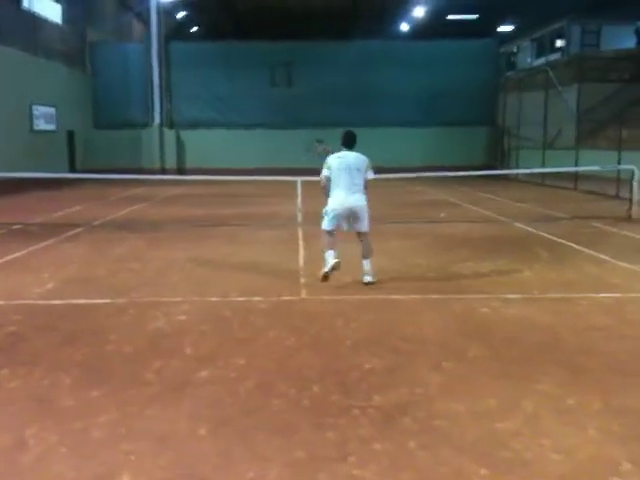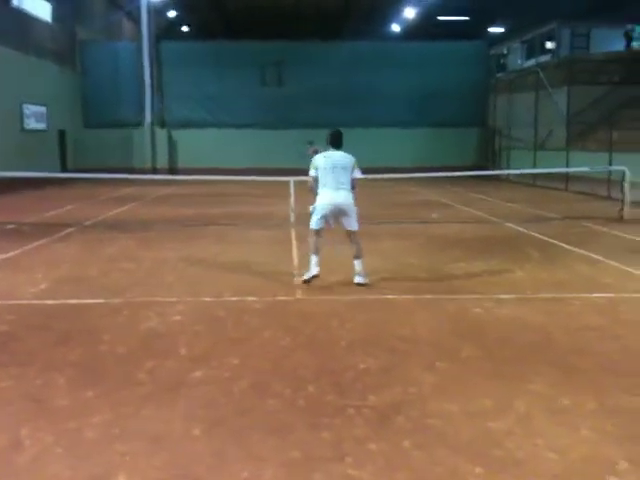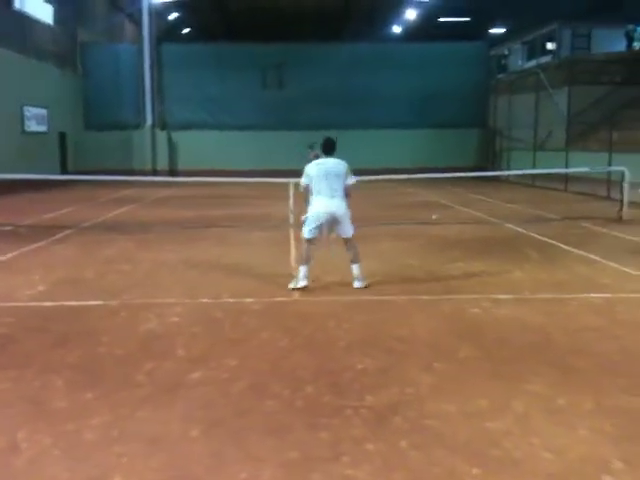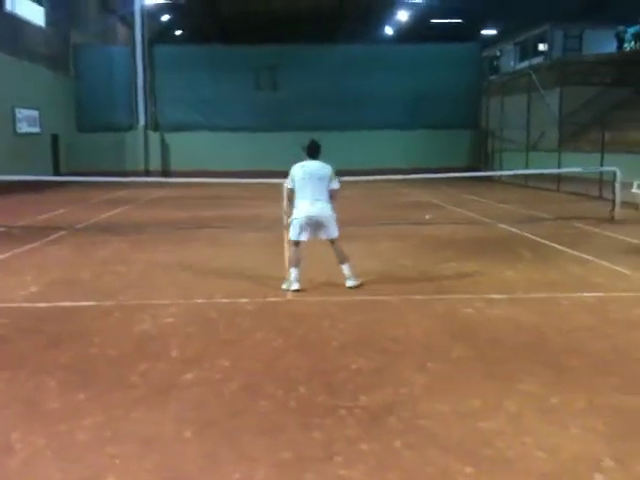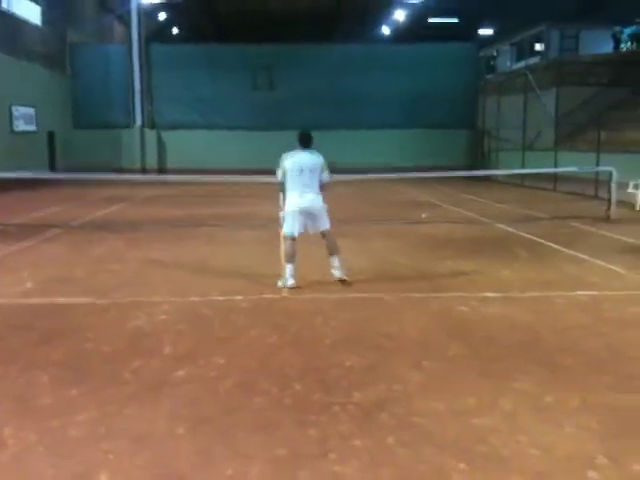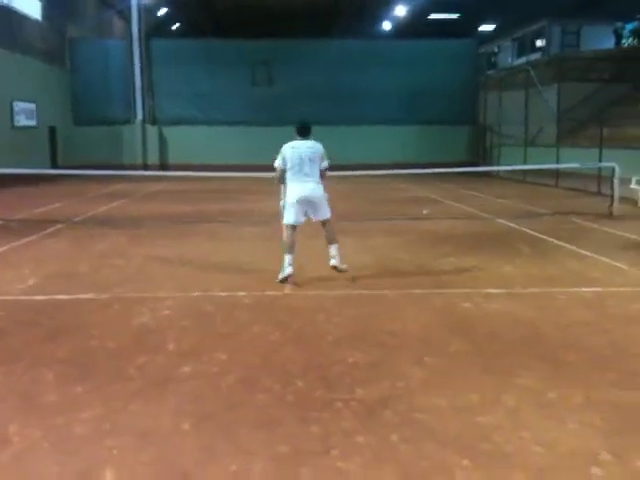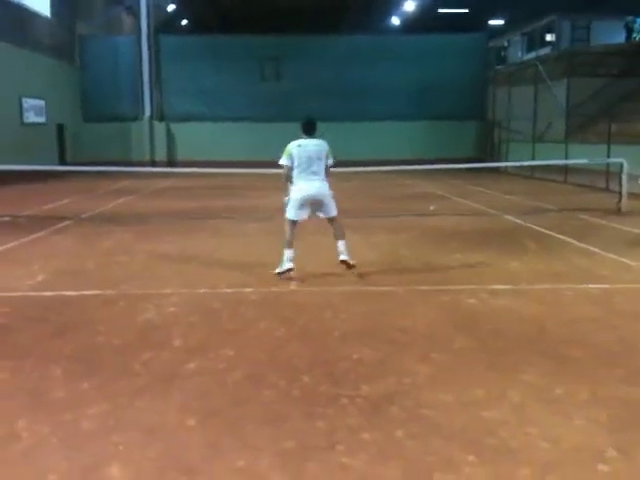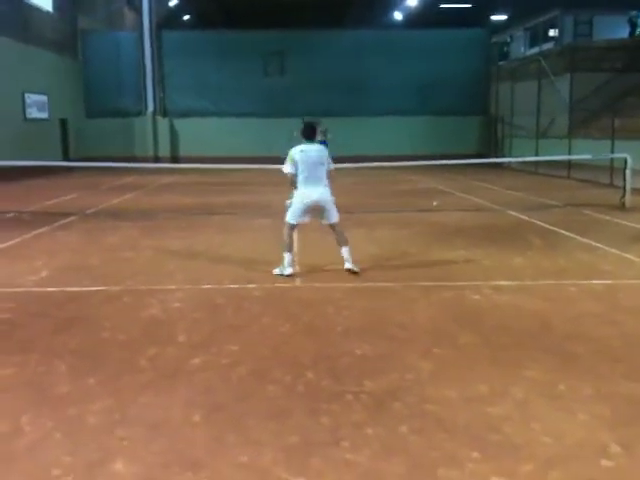
dt=0.1s
person 1, frame 1
left shoulder: (331, 159)
right shoulder: (364, 160)
left elbow: (324, 184)
right elbow: (365, 185)
left hip: (337, 201)
right hip: (358, 201)
left knee: (328, 232)
right knee: (363, 236)
left ankle: (331, 259)
right ankle: (367, 273)
person 1, frame 2
left shoulder: (318, 158)
right shoulder: (350, 159)
left elbow: (312, 184)
right elbow: (353, 185)
left hip: (325, 200)
right hip: (345, 199)
left knee: (315, 233)
right knee: (353, 236)
left ankle: (313, 268)
right ankle: (359, 274)
person 1, frame 3
left shoulder: (311, 166)
right shoulder: (343, 166)
left elbow: (305, 191)
right elbow: (347, 192)
left wrist: (311, 203)
left hip: (318, 208)
right hip: (338, 208)
left knee: (307, 242)
right knee: (350, 242)
left ankle: (302, 278)
right ankle: (358, 278)
person 1, frame 4
left shoulder: (296, 168)
right shoulder: (328, 169)
left elbow: (289, 195)
right elbow: (333, 195)
left wrist: (289, 209)
left hip: (302, 210)
right hip: (323, 209)
left knee: (294, 244)
right knee: (335, 243)
left ankle: (293, 281)
right ankle: (350, 278)
person 1, frame 5
left shoulder: (287, 159)
right shoulder: (319, 159)
left elbow: (281, 184)
right elbow: (323, 186)
left wrist: (283, 201)
left hip: (294, 203)
right hip: (314, 201)
left knee: (289, 239)
right knee: (327, 235)
left ankle: (289, 277)
right ankle: (337, 270)
person 1, frame 6
left shoulder: (286, 148)
right shoulder: (318, 147)
left elbow: (280, 175)
right elbow: (323, 173)
left wrist: (285, 186)
left hip: (295, 192)
right hip: (315, 190)
left knee: (289, 229)
right knee: (327, 224)
left ankle: (287, 266)
right ankle: (335, 258)
person 1, frame 7
left shoulder: (292, 147)
right shoulder: (324, 146)
left elbow: (286, 174)
right elbow: (327, 171)
left wrist: (292, 184)
left hip: (300, 190)
right hip: (321, 188)
left knee: (290, 224)
right knee: (334, 221)
left ankle: (287, 261)
right ankle: (344, 255)
person 1, frame 8
left shoulder: (294, 152)
right shoulder: (324, 150)
left elbow: (291, 180)
right elbow: (327, 174)
left wrist: (297, 188)
left hip: (303, 195)
right hip: (323, 194)
left knee: (288, 228)
right knee: (336, 227)
left ankle: (287, 266)
right ankle: (348, 262)
